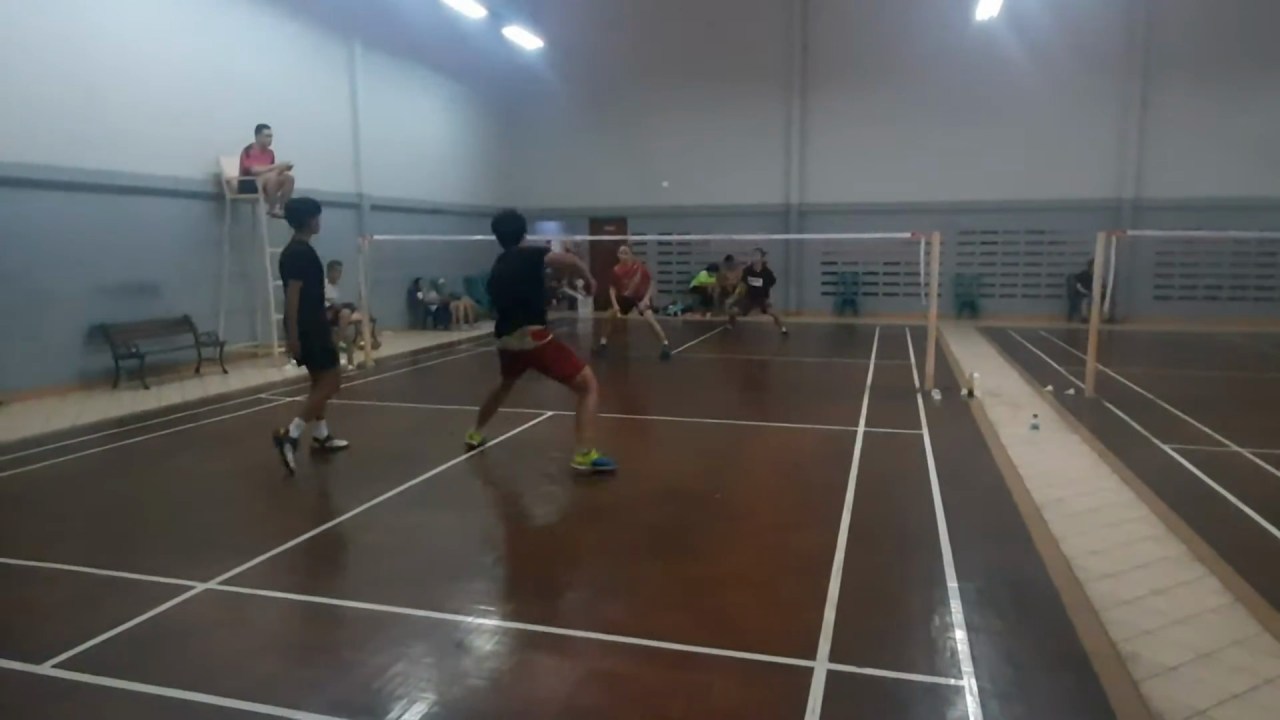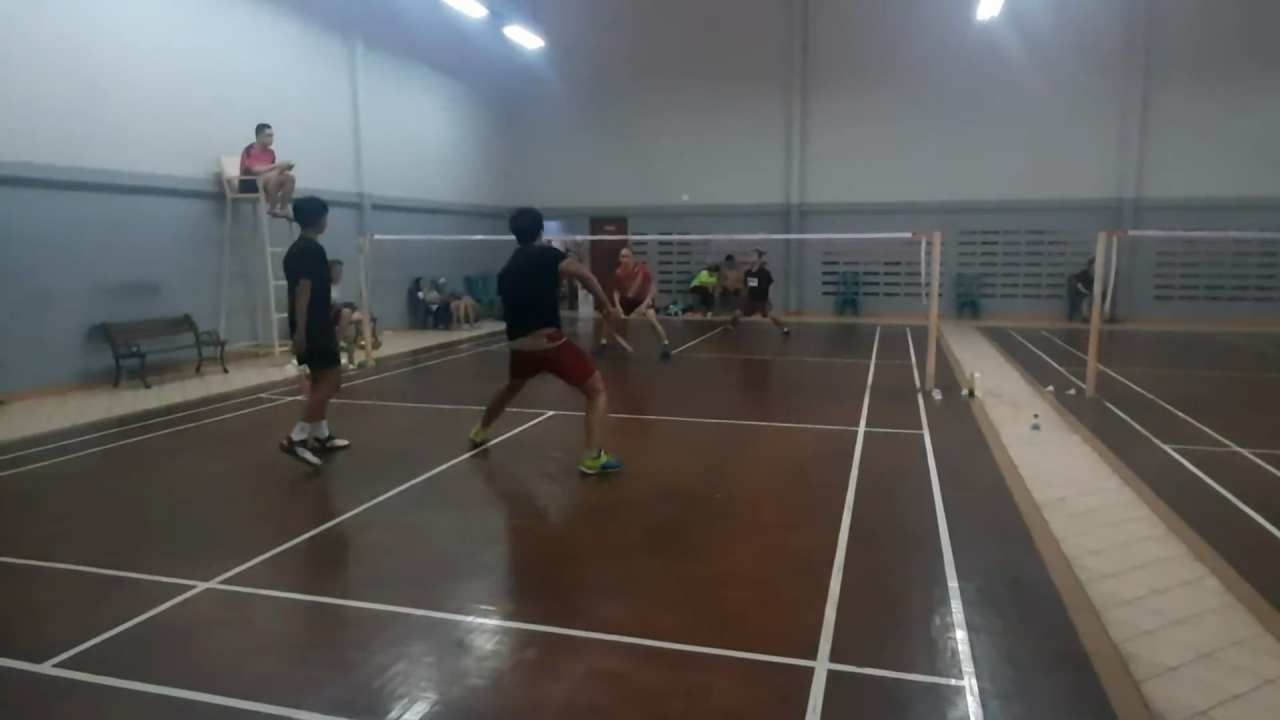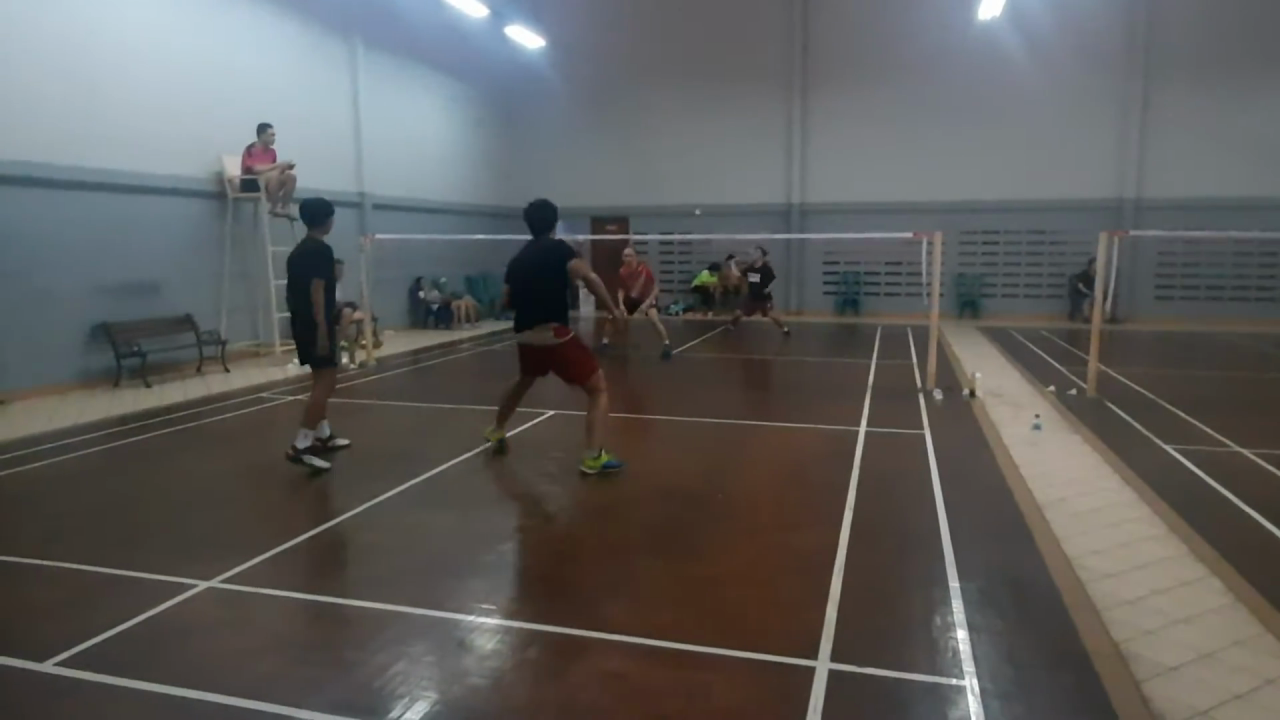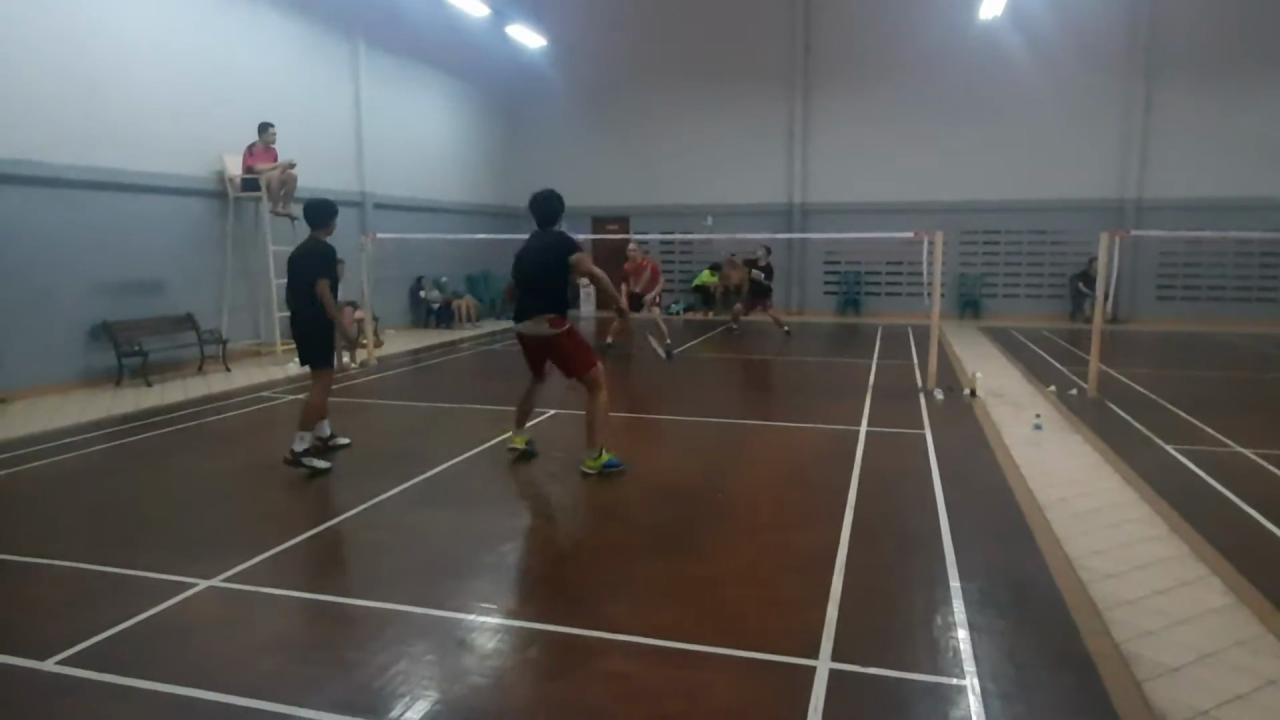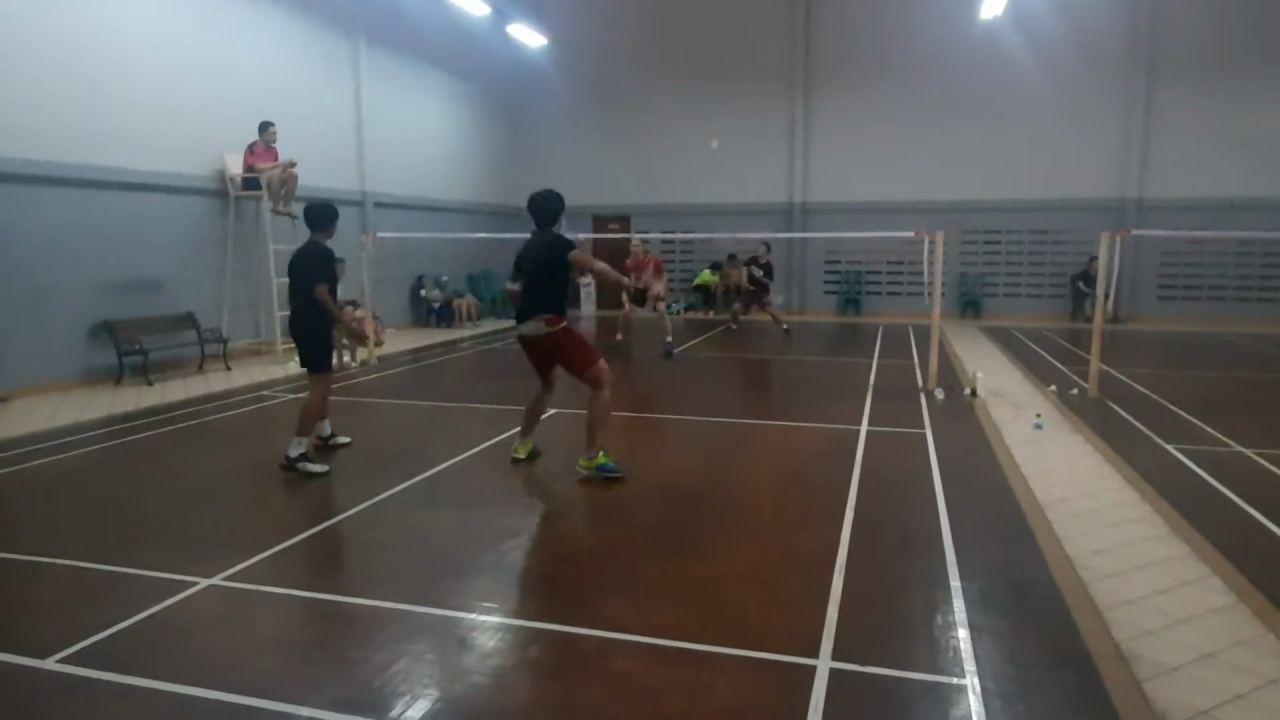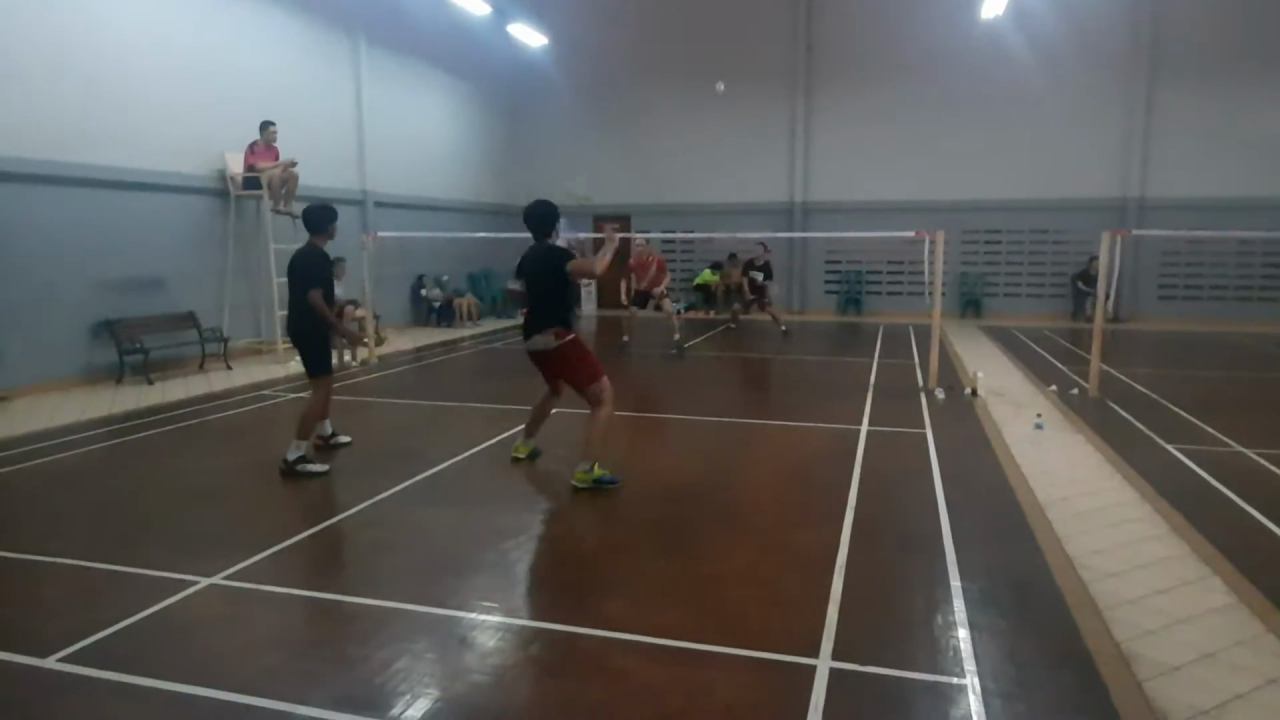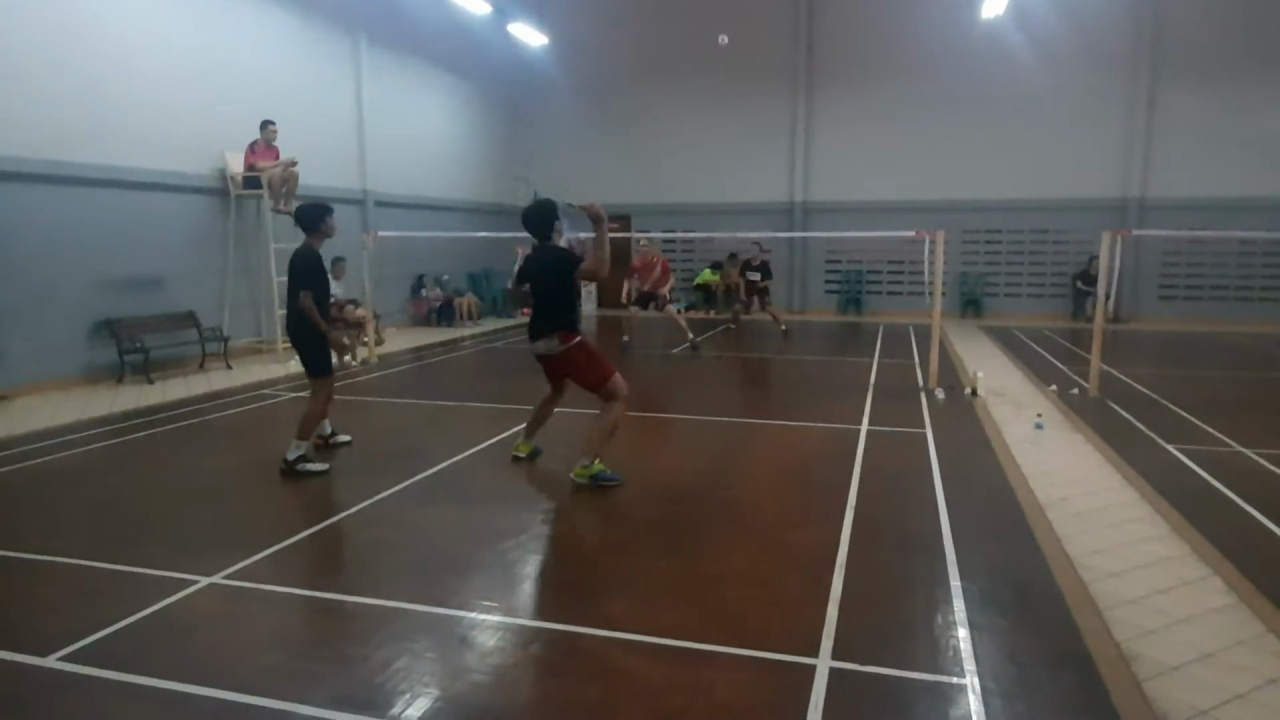
dt=0.1s
person 1, frame 1
left shoulder: (495, 271)
right shoulder: (530, 255)
right elbow: (569, 260)
right wrist: (589, 280)
left hip: (505, 340)
right hip: (534, 338)
left knee: (505, 384)
right knee: (589, 386)
left ankle: (475, 434)
right ankle: (585, 455)
person 1, frame 2
left shoulder: (507, 270)
right shoulder: (546, 254)
left elbow: (504, 311)
right elbow: (583, 275)
right wrist: (607, 306)
left hip: (518, 342)
right hip: (548, 339)
left knee: (513, 385)
right knee: (596, 390)
left ankle: (480, 433)
right ankle: (593, 457)
person 1, frame 3
left shoulder: (516, 260)
right shoulder: (558, 249)
left elbow: (506, 302)
right elbow: (589, 278)
right wrist: (612, 309)
left hip: (525, 336)
right hip: (555, 334)
left knee: (524, 382)
right knee: (598, 389)
left ankle: (497, 432)
right ankle: (593, 457)
person 1, frame 4
left shoulder: (525, 249)
right shoulder: (560, 241)
left elbow: (510, 293)
right elbow: (592, 272)
right wrist: (618, 302)
left hip: (525, 328)
right hip: (552, 326)
left knee: (537, 379)
right knee: (597, 385)
left ankle: (519, 437)
right ankle: (595, 456)
person 1, frame 5
left shoulder: (526, 250)
right shoulder: (556, 242)
left elbow: (514, 290)
right elbow: (592, 266)
right wrist: (621, 278)
left hip: (526, 329)
right hip: (550, 325)
left knee: (547, 385)
right knee: (603, 382)
left ankle: (523, 445)
right ankle: (592, 458)
person 1, frame 6
left shoulder: (527, 258)
right shoulder: (553, 253)
left elbow: (516, 291)
right elbow: (592, 270)
right wrist: (611, 244)
left hip: (534, 341)
right hip: (557, 338)
left knee: (555, 391)
right knee: (602, 401)
left ankle: (524, 444)
right ankle: (587, 470)
person 1, frame 7
left shoulder: (531, 260)
right shoulder: (559, 256)
left elbow: (517, 286)
right elbow: (599, 272)
right wrist: (601, 227)
left hip: (540, 342)
right hip: (564, 341)
left knee: (557, 390)
right knee: (617, 394)
left ankle: (525, 444)
right ankle: (587, 465)
person 2, frame 1
left shoulder: (292, 250)
right shoulder: (303, 251)
right elbow: (292, 293)
right wrist: (292, 334)
left hip: (310, 325)
right hip: (309, 327)
left knee: (320, 380)
right knee: (331, 381)
left ankle: (321, 436)
right ankle: (291, 433)
person 2, frame 2
left shoulder: (293, 251)
right shoulder: (313, 250)
right elbow: (303, 289)
right wrist: (301, 329)
left hip: (304, 325)
right hip: (316, 326)
left knee: (319, 381)
right knee: (330, 381)
left ankle: (321, 435)
right ankle: (297, 438)
person 2, frame 3
left shoulder: (298, 251)
right shoulder: (321, 250)
left elbow: (292, 292)
right elbow: (317, 290)
right wrist: (322, 330)
left hip: (303, 324)
right hip: (316, 325)
left knee: (321, 381)
right knee: (325, 382)
left ankle: (322, 435)
right ankle: (301, 446)
person 2, frame 4
left shoulder: (298, 252)
right shoulder: (325, 250)
left elbow: (290, 292)
right elbow: (323, 289)
right wrist: (340, 324)
left hip: (301, 322)
right hip: (317, 324)
left knee: (321, 380)
right knee: (321, 384)
left ankle: (323, 435)
right ankle: (299, 448)
person 2, frame 5
left shoulder: (298, 254)
right shoulder: (323, 253)
right elbow: (321, 293)
right wrist: (346, 325)
left hip: (300, 324)
right hip: (316, 326)
left knee: (321, 382)
right knee: (318, 388)
left ankle: (324, 433)
right ankle: (295, 454)
person 2, frame 6
left shoulder: (301, 255)
right shoulder: (319, 257)
right elbow: (316, 298)
right wrist: (341, 327)
left hip: (301, 328)
right hip: (312, 330)
left knee: (322, 384)
right knee: (321, 391)
left ankle: (325, 433)
right ankle: (294, 458)
person 2, frame 7
left shoulder: (302, 255)
right shoulder: (311, 258)
right elbow: (305, 301)
left wrist: (330, 327)
right wrist: (329, 333)
left hip: (302, 330)
right hip: (309, 332)
left knee: (321, 384)
right knee: (322, 391)
left ankle: (324, 432)
right ankle: (293, 457)
